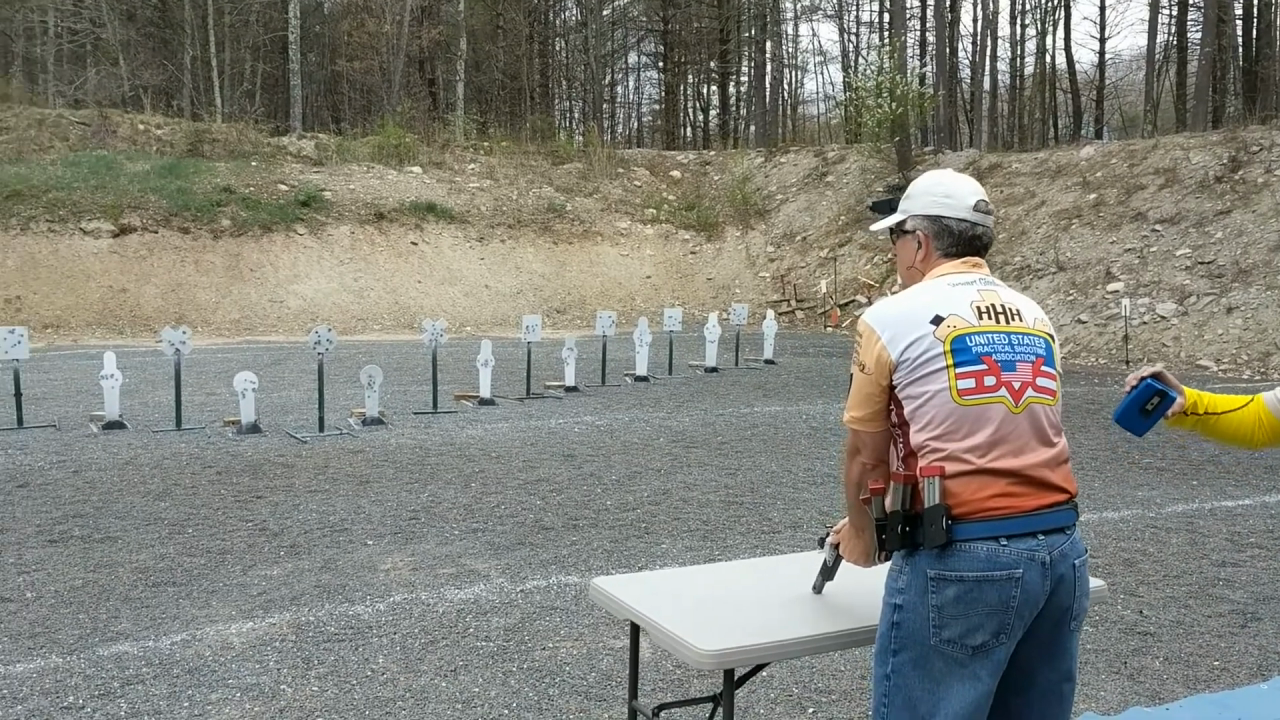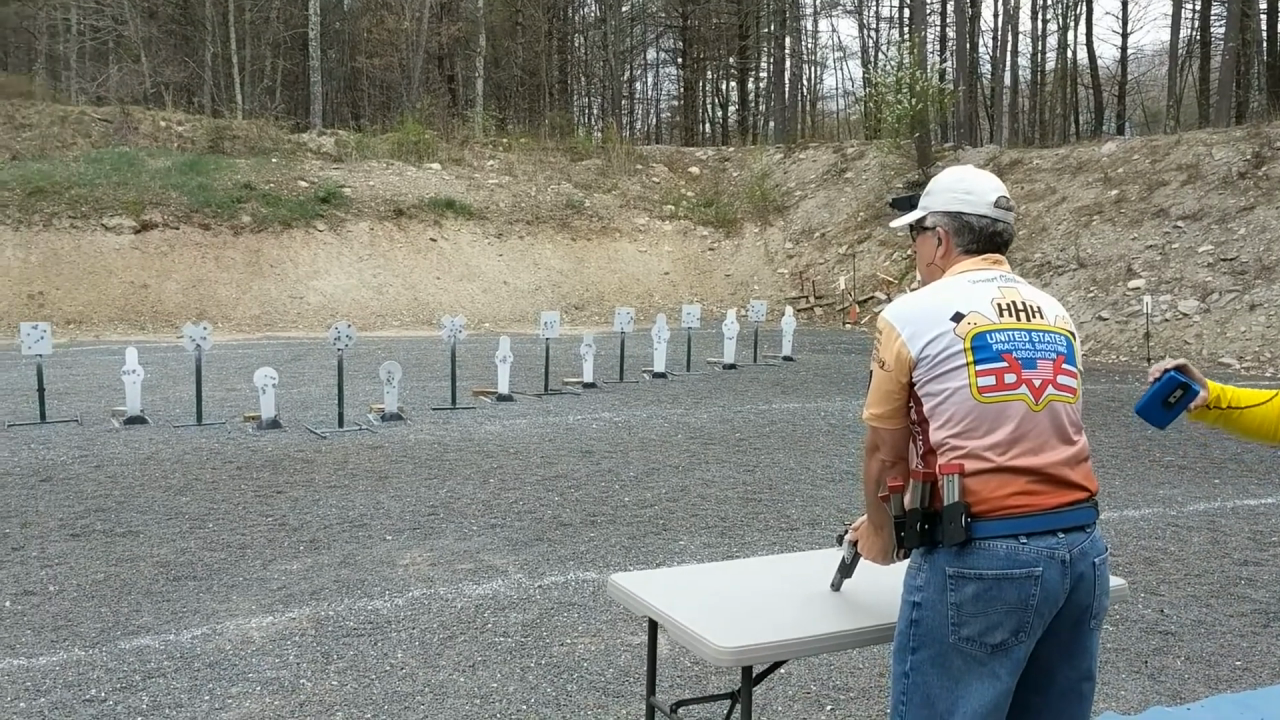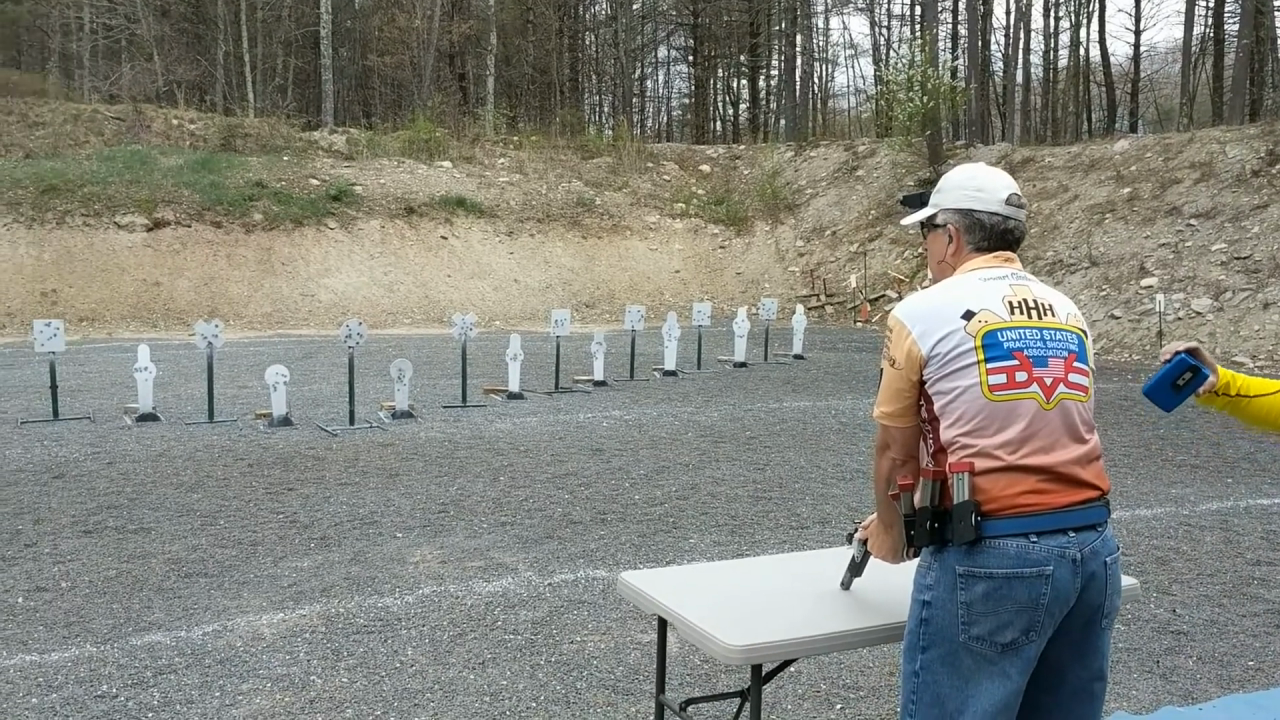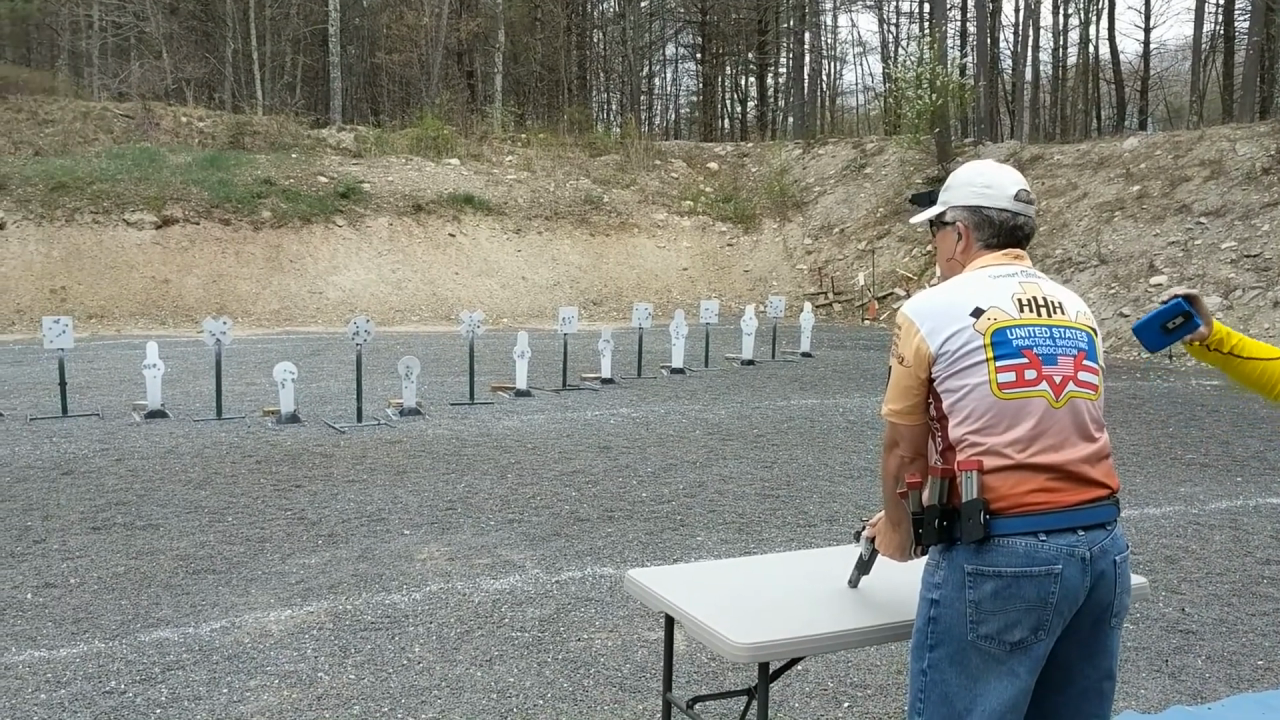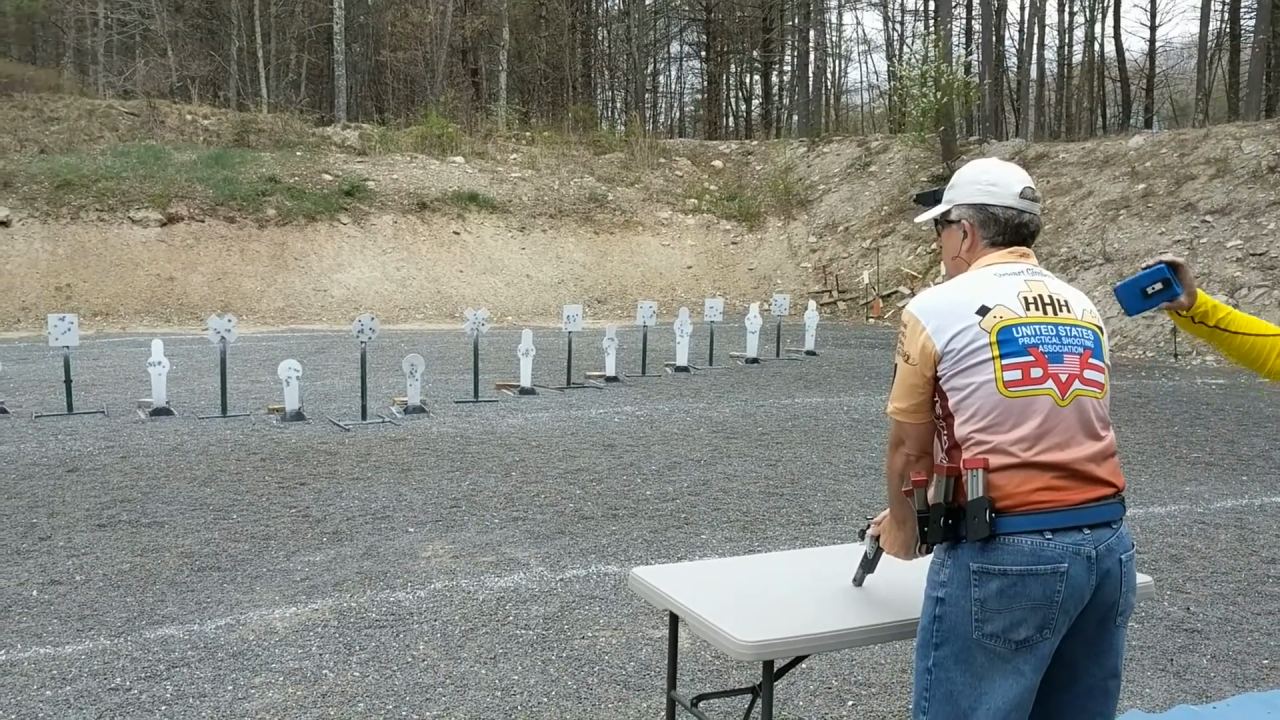
dt=0.3s
person 1, frame 1
left shoulder: (891, 317)
right shoulder: (1034, 317)
left elbow: (866, 456)
left wrist: (861, 534)
left hip: (961, 562)
right hip: (1060, 549)
person 1, frame 2
left shoulder: (912, 315)
right shoulder: (1056, 313)
left elbow: (885, 454)
left wrist: (880, 531)
left hip: (980, 559)
right hip: (1080, 547)
person 1, frame 3
left shoulder: (923, 312)
right shoulder: (1067, 312)
left elbow: (897, 452)
left wrist: (890, 530)
left hip: (992, 557)
right hip: (1092, 546)
person 1, frame 4
left shoulder: (932, 310)
right shoulder: (1078, 310)
left elbow: (904, 450)
left wrist: (898, 528)
left hip: (998, 556)
right hip: (1101, 544)
person 1, frame 5
left shoulder: (937, 308)
right shoulder: (1084, 308)
left elbow: (910, 448)
left wrist: (903, 526)
left hip: (1004, 555)
right hip: (1107, 545)
